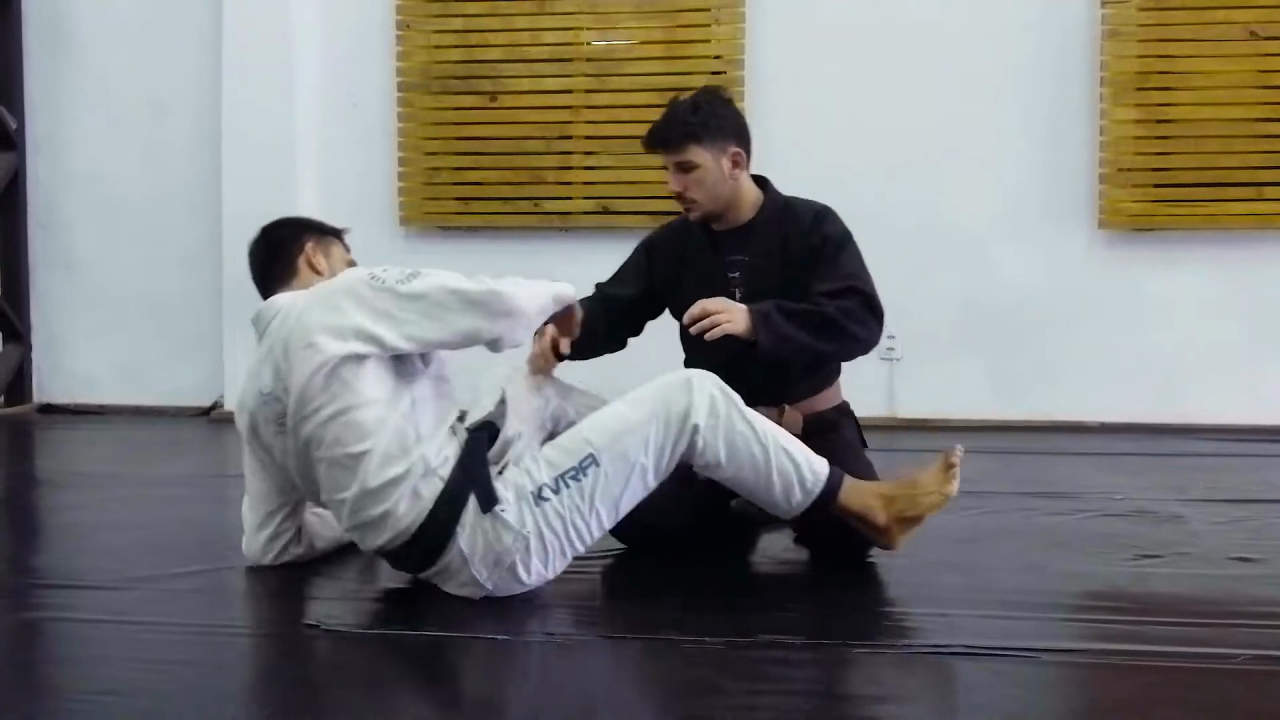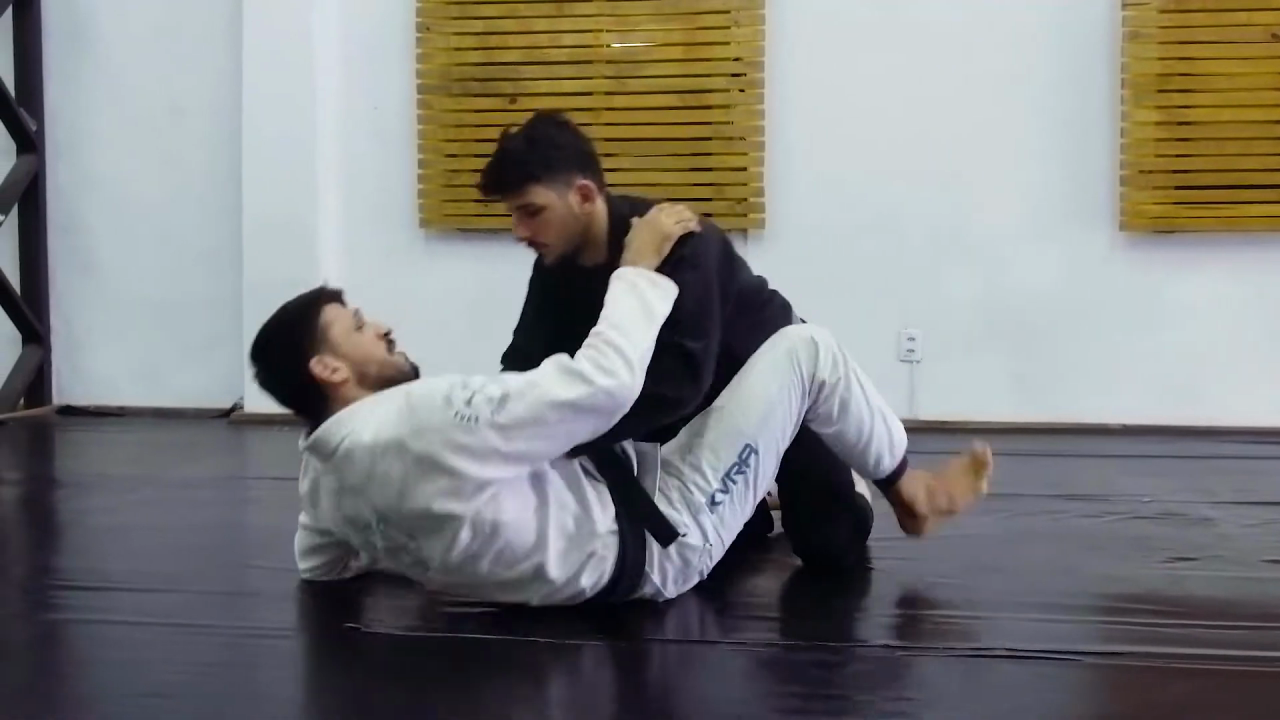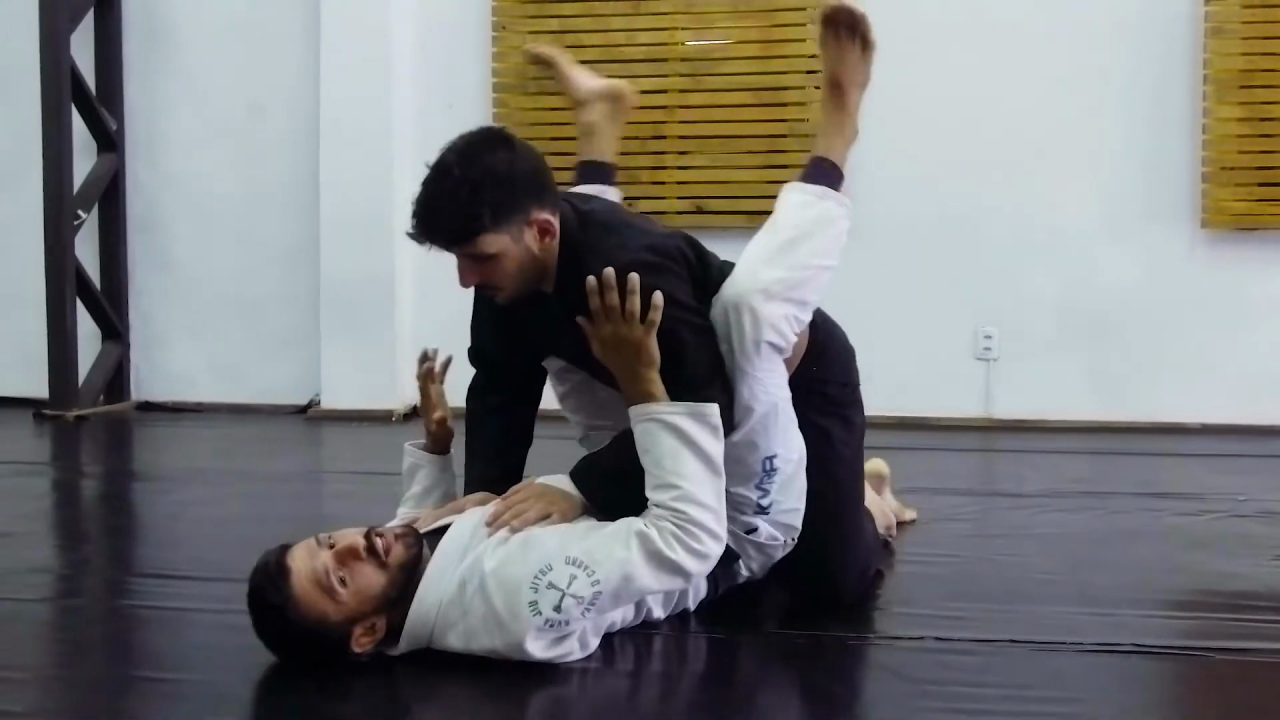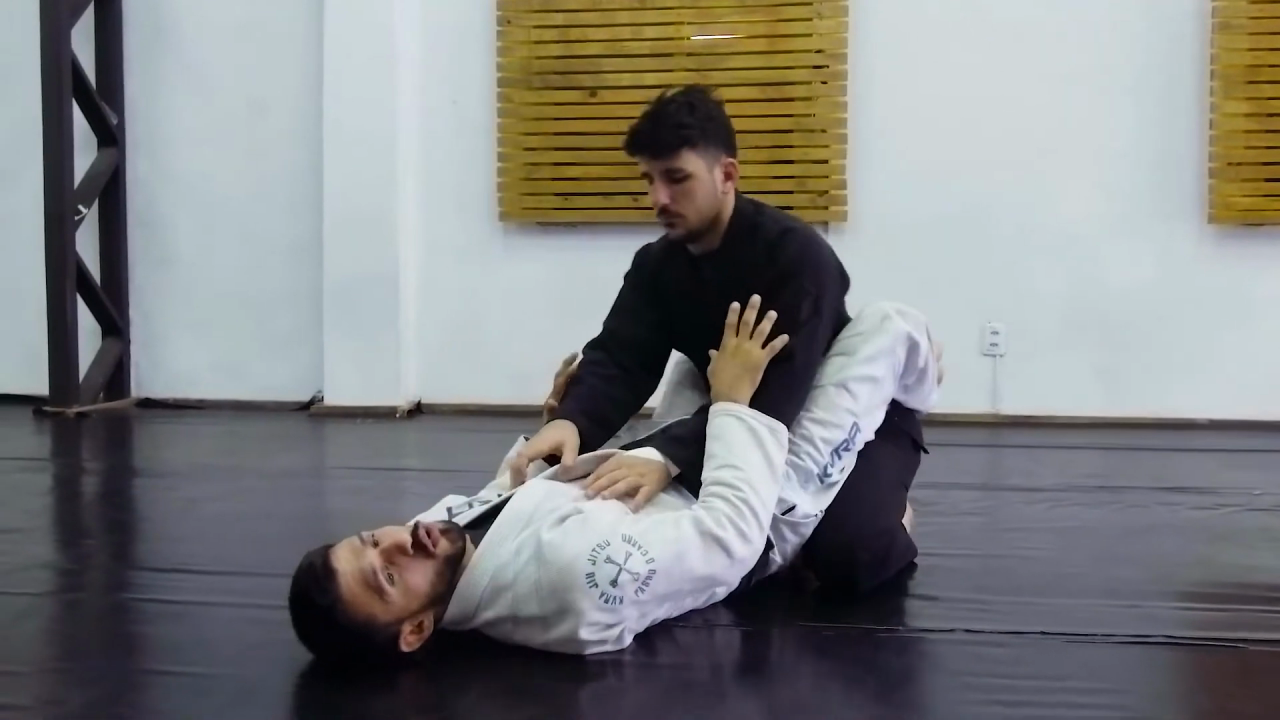
dt=1s
person 1, frame 1
left shoulder: (255, 396)
right shoulder: (340, 299)
left elbow: (269, 546)
right elbow: (499, 308)
right wrist: (559, 297)
left hip: (435, 550)
right hip: (495, 542)
left knee: (533, 395)
right knee: (691, 398)
right ankle: (869, 507)
person 1, frame 2
left shoulder: (324, 479)
right shoulder: (424, 420)
left elbow: (319, 563)
right elbow: (604, 384)
right wrist: (640, 263)
left hip: (572, 577)
right hip: (654, 552)
right knee: (804, 350)
right ankle: (910, 486)
person 1, frame 3
left shoulder: (410, 576)
right shoulder: (510, 598)
right elbow: (689, 541)
left wrist: (432, 443)
right wrist: (643, 385)
right hip: (729, 535)
right knee: (749, 309)
person 1, frame 4
left shoulder: (442, 529)
right shoulder: (567, 574)
right elbow: (732, 535)
right wrist: (733, 399)
left hip: (684, 481)
right hip: (766, 517)
right knee: (882, 324)
right ankle: (910, 376)
person 2, frame 1
left shoulder: (813, 229)
right shoulder: (672, 243)
left elbow: (860, 322)
right elbow: (616, 309)
left wrist: (757, 321)
right wrist: (566, 331)
left hip: (810, 425)
left knee: (850, 531)
right knee: (637, 520)
right ankle: (751, 508)
person 2, frame 2
left shoulder: (676, 244)
right shoulder: (557, 269)
left elbow: (676, 381)
right elbow: (528, 366)
right hip: (698, 407)
left knee: (832, 547)
left ankle: (850, 490)
right ankle: (757, 498)
person 2, frame 3
left shoulder: (634, 270)
right shoulder: (511, 267)
left elbow: (696, 411)
right elbow: (503, 385)
left wrist: (579, 491)
right wrist: (484, 497)
left hip: (801, 372)
right hip: (706, 380)
left knee: (828, 582)
left ankle: (869, 504)
person 2, frame 4
left shoulder: (796, 253)
right shoulder: (658, 265)
left elbow: (776, 391)
right elbow: (621, 360)
left wrist: (666, 458)
right wrist: (570, 421)
left hip: (857, 422)
left knee: (846, 555)
left ankle: (886, 516)
